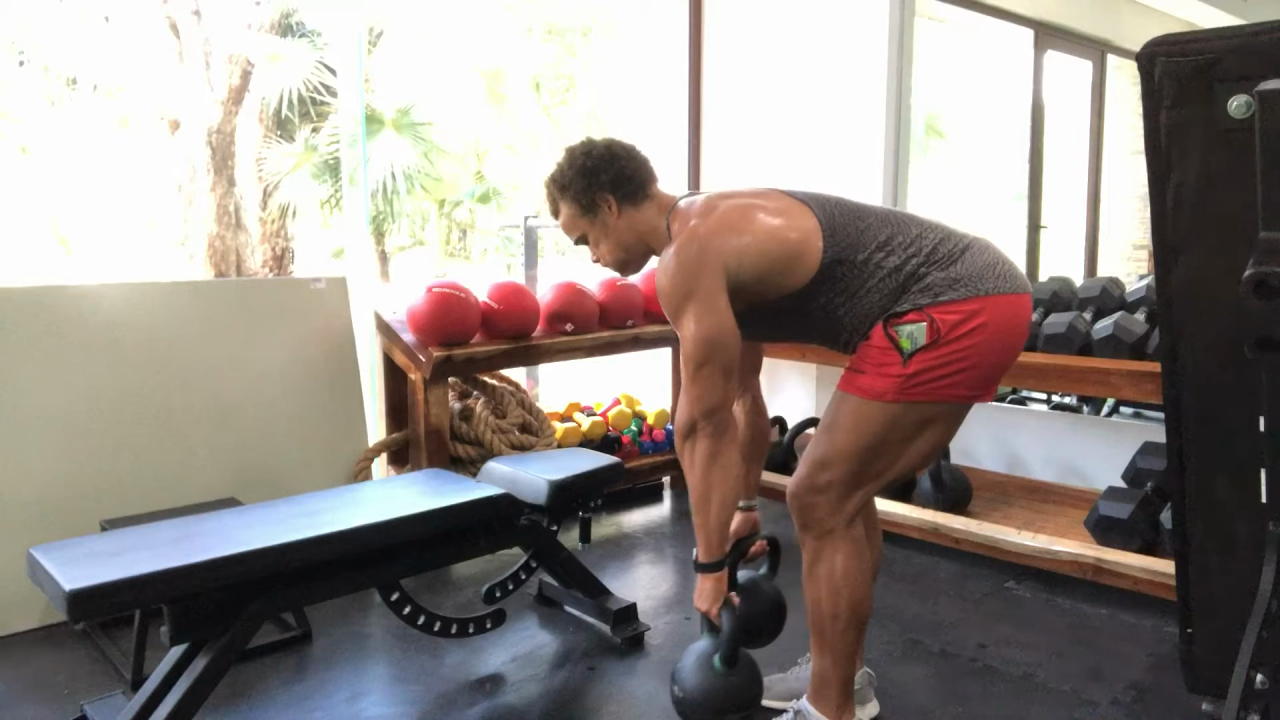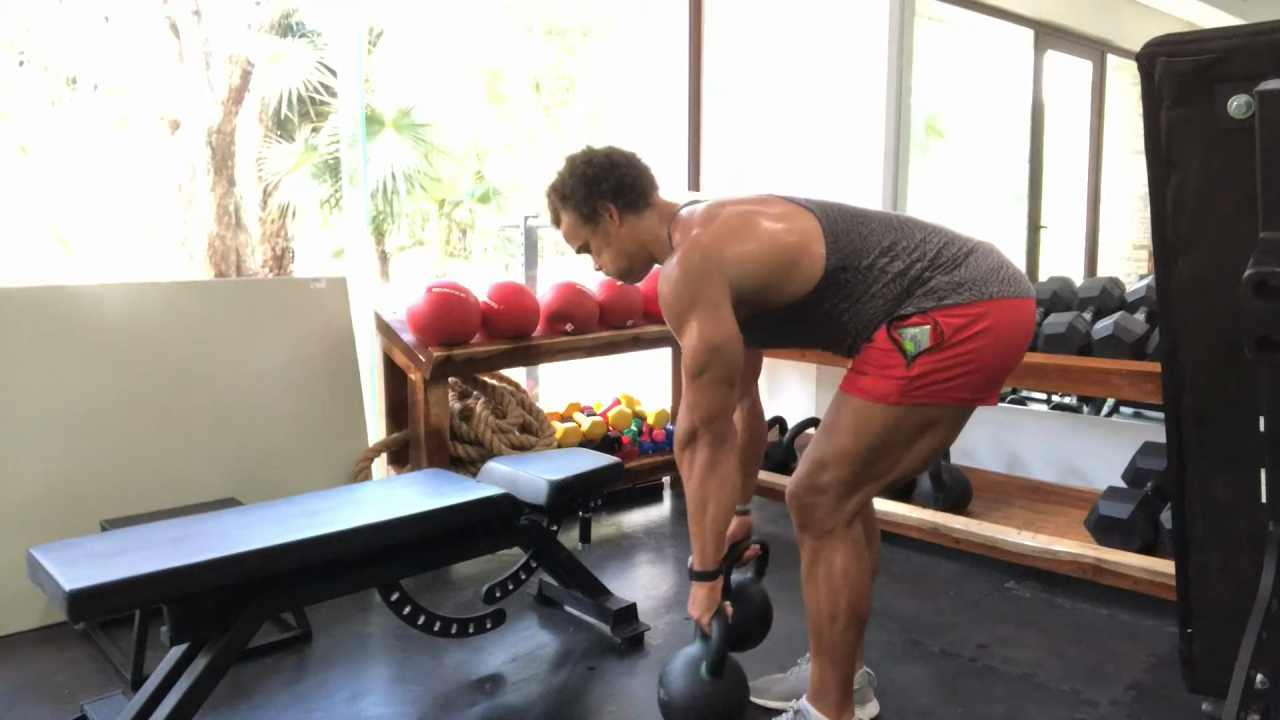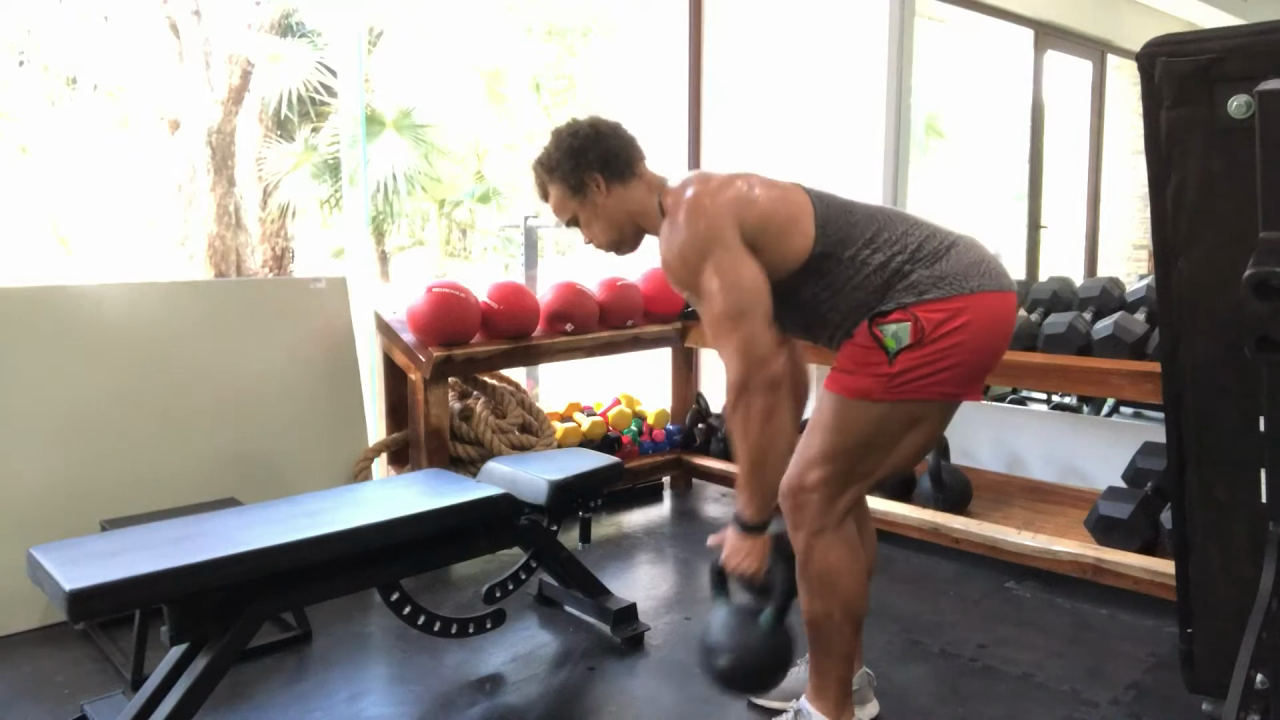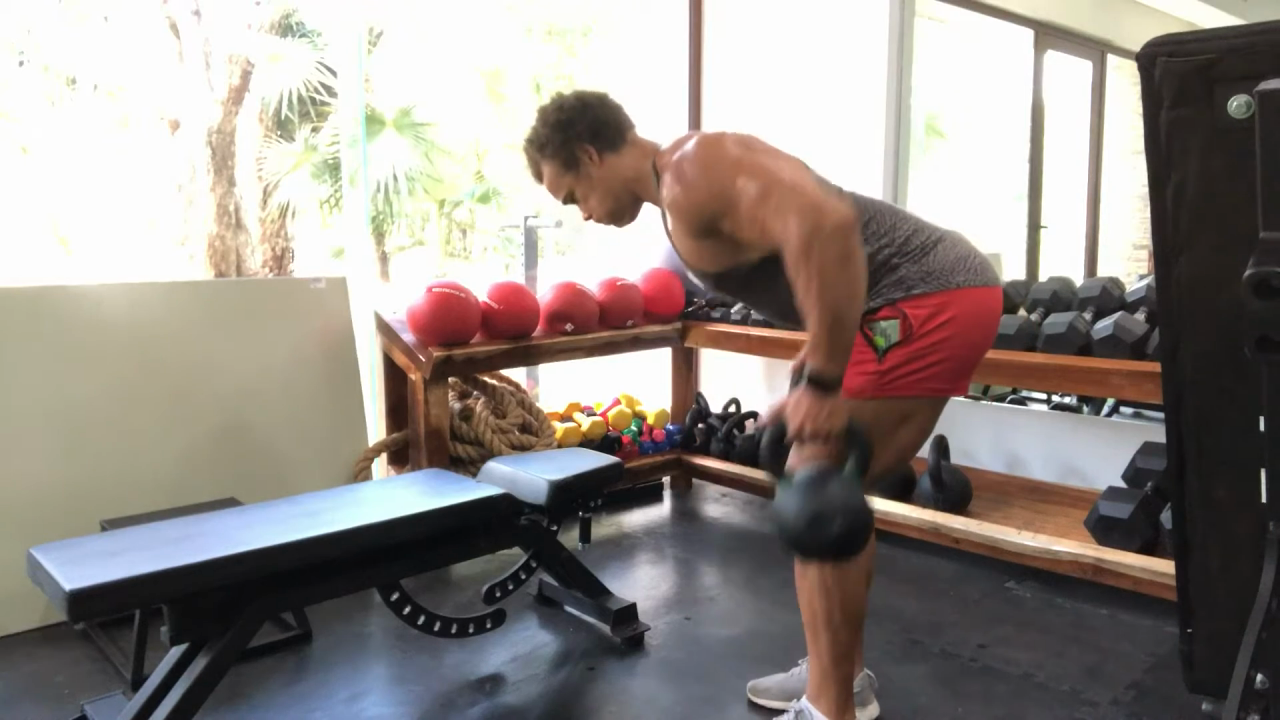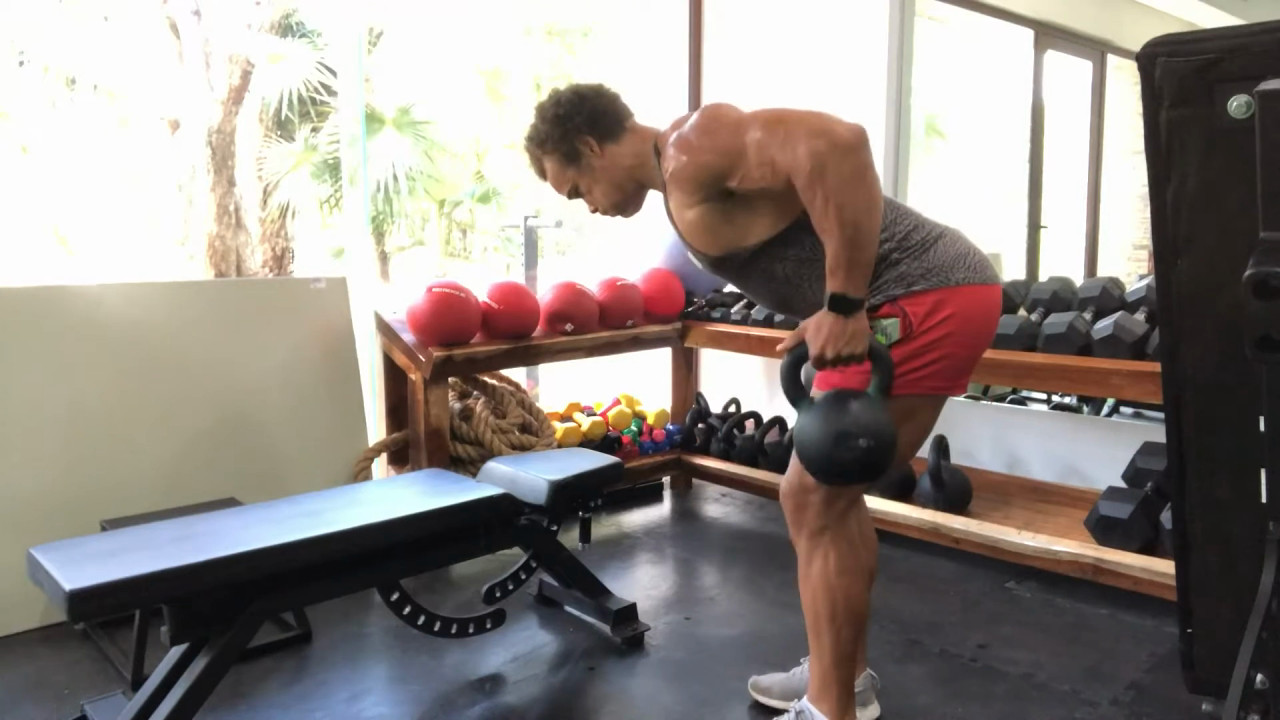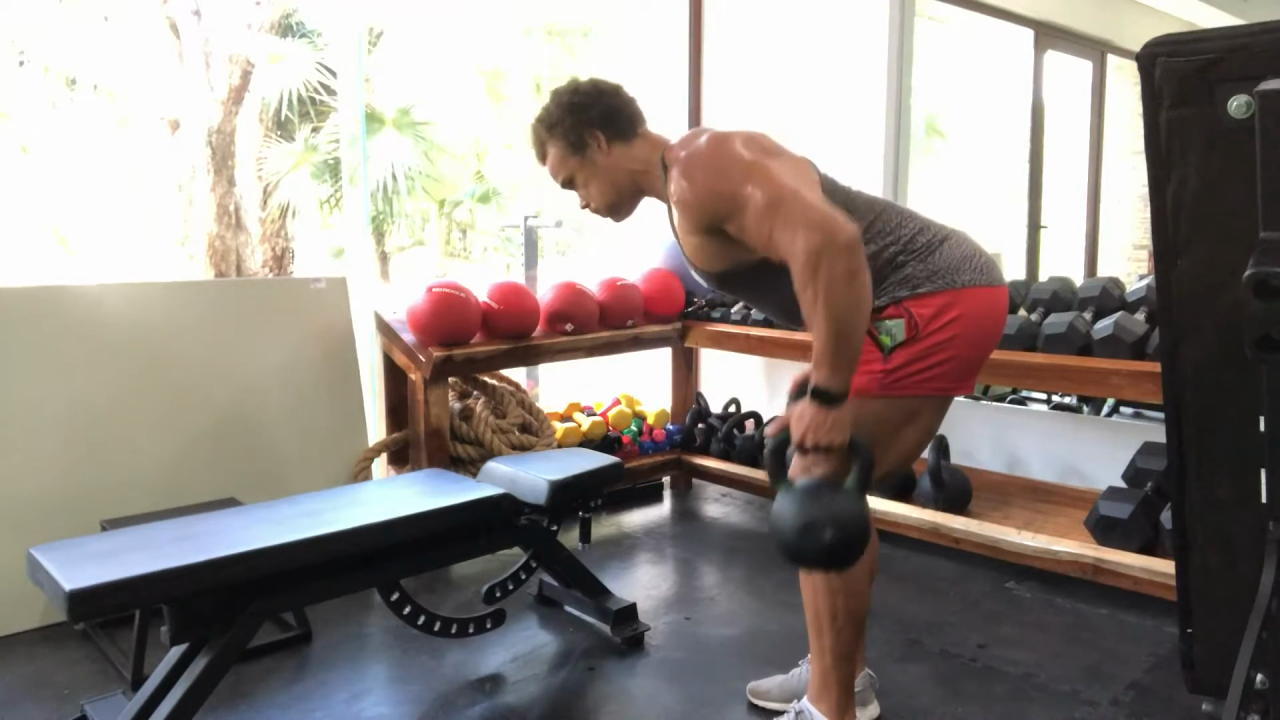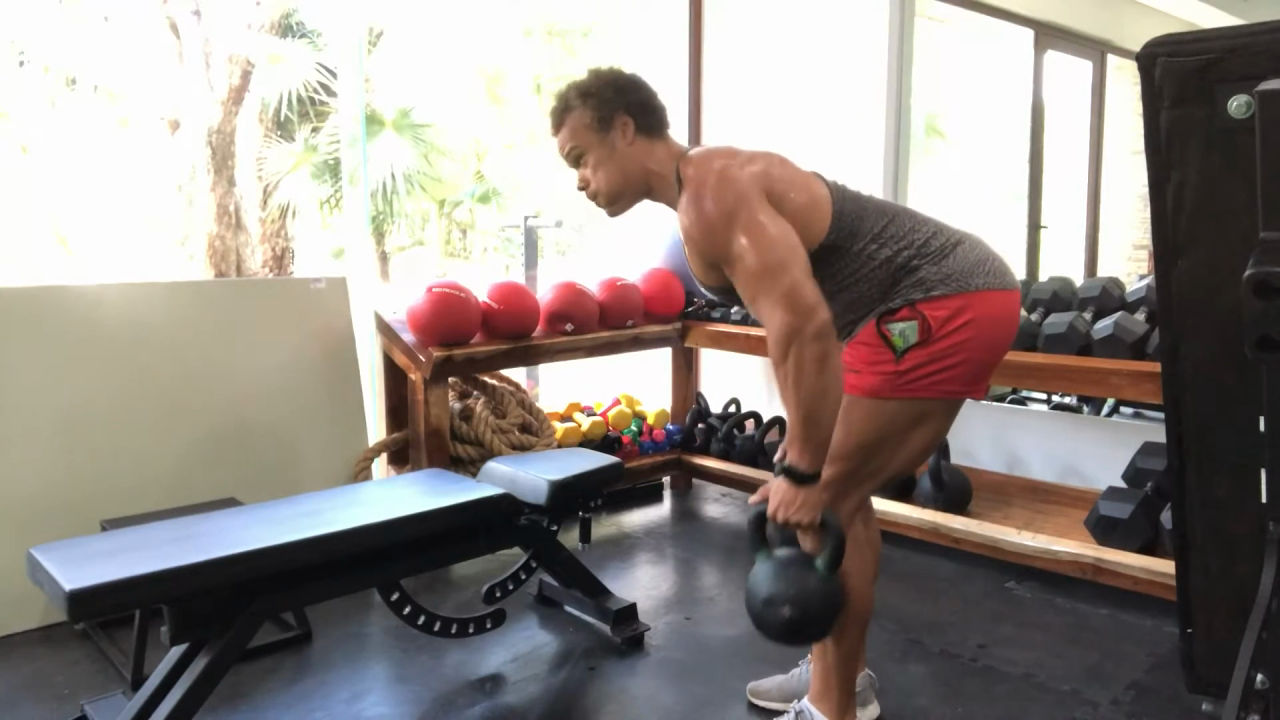
dt=0.3s
person 1, frame 1
left shoulder: (687, 258)
right shoulder: (711, 231)
left elbow: (701, 424)
right elbow: (741, 396)
left wrist: (709, 564)
right wrist: (744, 506)
left hip: (956, 309)
right hip: (977, 296)
left knee: (821, 502)
right knee: (840, 490)
person 1, frame 2
left shoulder: (690, 266)
right shoulder: (712, 238)
left elbow: (701, 432)
right elbow: (739, 403)
left wrist: (704, 573)
right wrist: (740, 511)
left hip: (958, 314)
right hip: (979, 300)
left knee: (819, 502)
right knee: (838, 492)
person 1, frame 3
left shoulder: (690, 227)
right shoulder: (701, 213)
left elbow: (751, 381)
right elbow: (779, 361)
left wrist: (752, 522)
right wrist: (767, 486)
left hip: (941, 309)
right hip: (961, 294)
left knee: (815, 502)
right knee: (831, 490)
person 1, frame 4
left shoulder: (690, 175)
right shoulder: (692, 185)
left elbow: (827, 224)
left wrist: (820, 385)
right wrist: (814, 378)
left hip: (925, 304)
right hip: (946, 291)
person 1, frame 5
left shoulder: (692, 150)
right shoulder: (690, 175)
left elbow: (840, 146)
left wrist: (840, 306)
right wrist: (834, 309)
left hip: (927, 299)
right hip: (943, 288)
left knee: (812, 500)
right knee: (832, 492)
person 1, frame 6
left shoulder: (698, 173)
right shoulder: (697, 182)
left elbow: (831, 243)
left wrist: (828, 401)
right wrist: (819, 379)
left hip: (933, 301)
right hip: (948, 290)
person 1, frame 7
left shoulder: (710, 197)
right shoulder: (711, 186)
left elbow: (802, 329)
right elbow: (800, 320)
left wrist: (801, 474)
right wrist: (807, 452)
left hip: (945, 305)
right hip: (964, 293)
left knee: (827, 498)
right knee: (838, 490)
